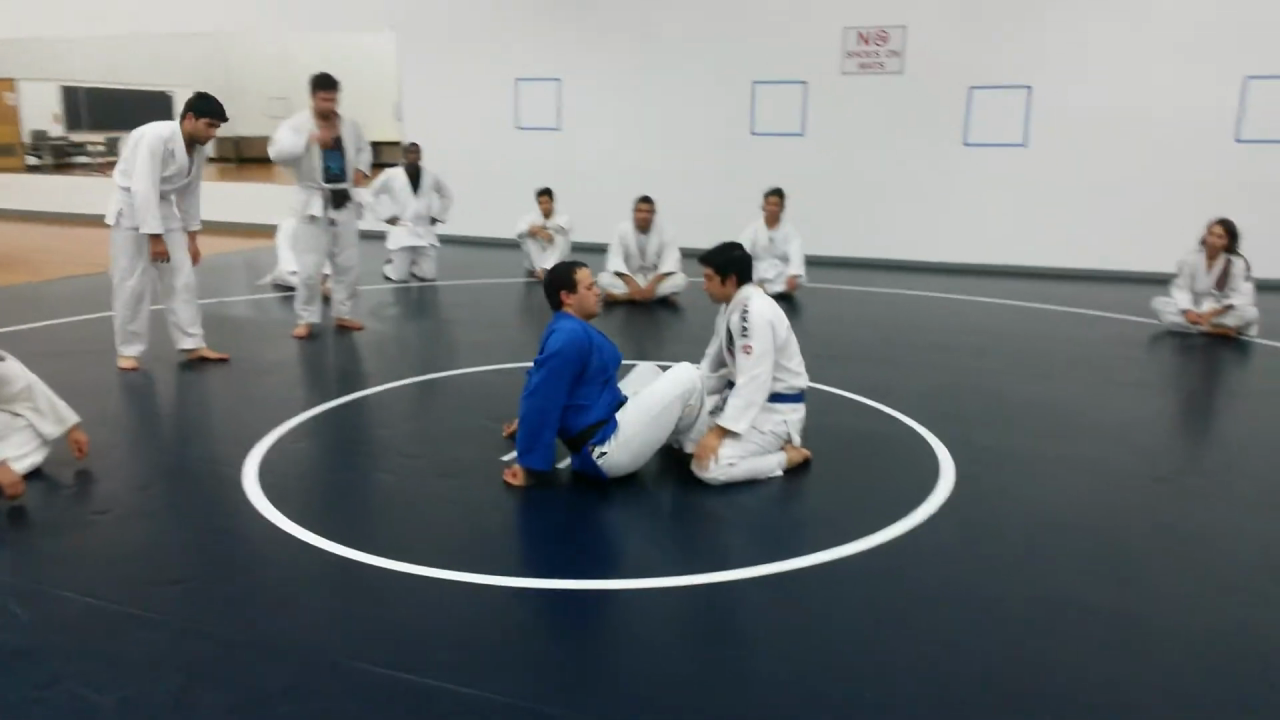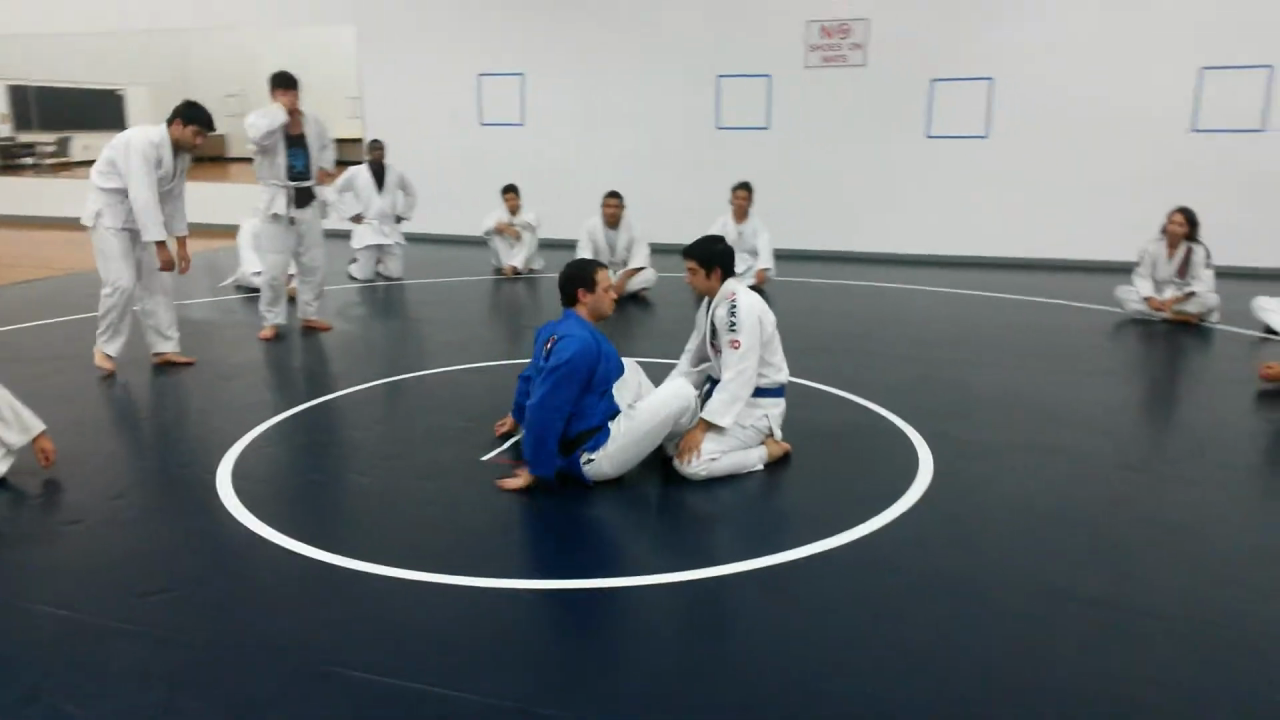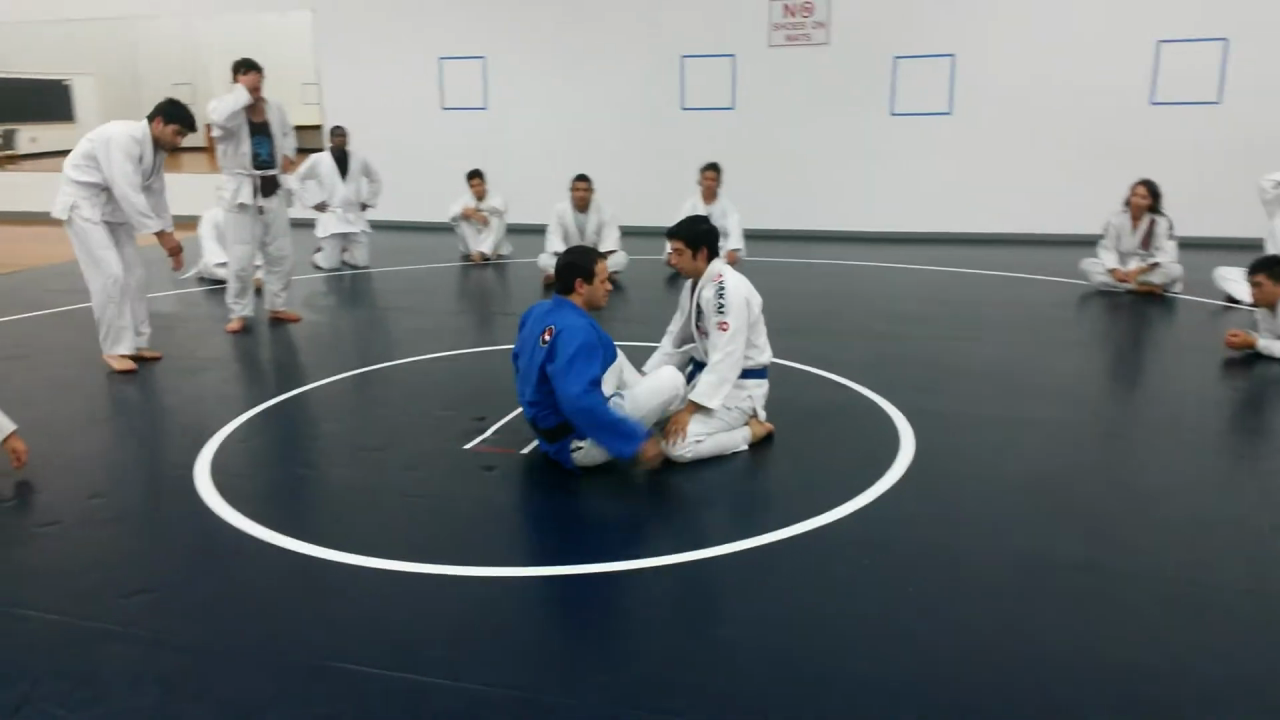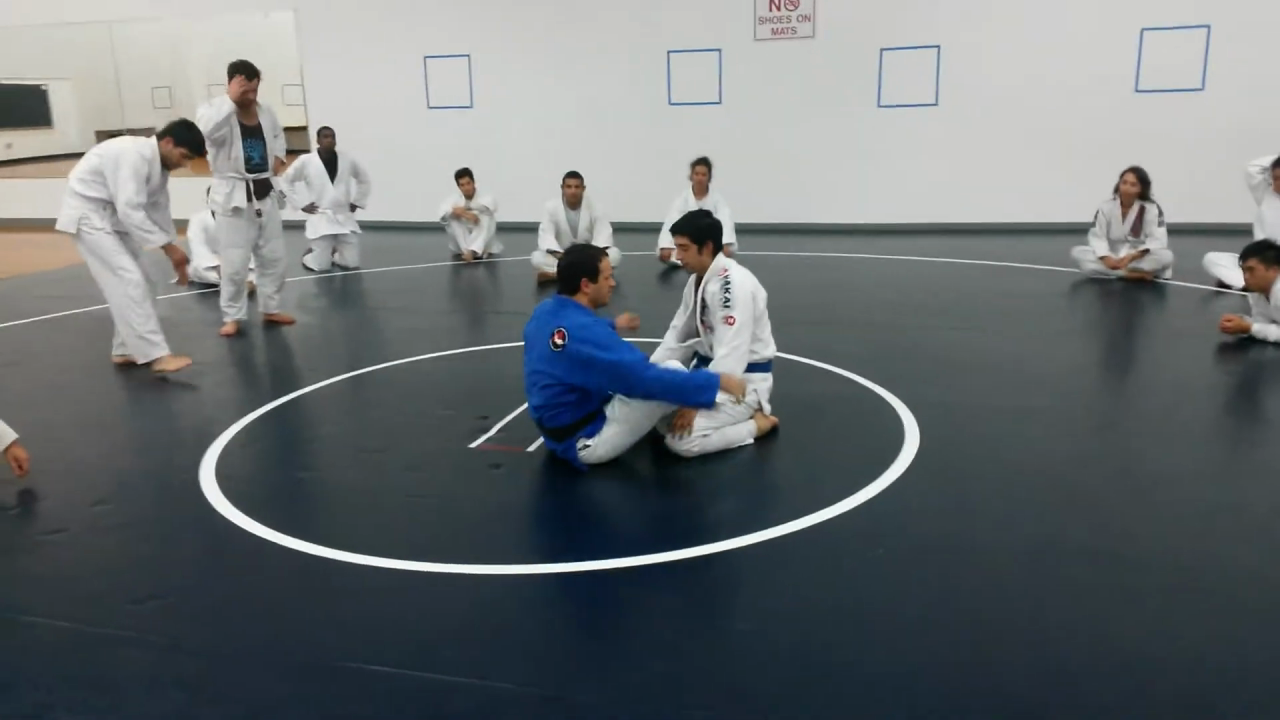
dt=0.2s
person 1, frame 1
left shoulder: (350, 125)
right shoulder: (295, 123)
left elbow: (364, 149)
right elbow: (277, 151)
left wrist: (361, 170)
right wrist: (308, 140)
left hip: (344, 202)
right hip: (314, 203)
left knee: (347, 264)
right knee: (309, 267)
left ankle: (342, 314)
right ankle: (306, 319)
person 1, frame 2
left shoulder: (312, 122)
right shoulder: (259, 117)
left elbow: (327, 146)
right elbow: (258, 136)
left wrist: (325, 168)
right wrist: (281, 110)
left hip: (309, 200)
right hip: (278, 202)
left knee: (313, 264)
right knee: (274, 268)
left ankle: (309, 314)
right ankle: (271, 320)
person 1, frame 3
left shoulder: (274, 109)
right shoulder: (222, 105)
left elbow: (288, 134)
right elbow: (221, 120)
left wrist: (287, 156)
right wrist: (242, 92)
left hip: (273, 189)
right hip: (241, 192)
left knee: (280, 253)
right knee: (241, 258)
left ankle: (277, 305)
right ankle: (239, 313)
person 1, frame 4
left shoulder: (264, 111)
right shoulder: (213, 108)
left elbow: (277, 136)
right elbow: (207, 129)
left wrist: (278, 157)
right wrist: (230, 100)
left hip: (265, 192)
right hip: (234, 194)
left knee: (273, 256)
right knee: (235, 262)
left ankle: (270, 308)
right ankle: (232, 316)
person 2, frame 1
left shoulder: (198, 150)
right shoulder: (155, 137)
left elbow: (189, 194)
right elbow: (143, 190)
left wrist: (192, 238)
right wrist: (155, 239)
left hip: (162, 210)
right hip: (131, 211)
left knee: (182, 279)
right knee: (131, 284)
left ankle: (192, 344)
right ankle: (127, 349)
person 2, frame 2
left shoulder: (180, 155)
right shoulder: (142, 142)
left elbow: (173, 199)
right elbow: (143, 197)
left wrist: (182, 245)
right wrist: (162, 246)
left hip: (139, 212)
right hip: (108, 210)
left knee: (158, 282)
right knee: (122, 283)
left ankle: (164, 348)
right ankle: (106, 347)
person 2, frame 3
left shoulder: (156, 149)
right shoulder: (124, 138)
left elbow: (155, 195)
right elbow: (129, 193)
left wrist: (170, 241)
right wrist: (163, 235)
left hip: (111, 204)
right hip: (82, 202)
left knee: (131, 276)
right knee: (110, 275)
left ankle: (134, 344)
right ankle: (116, 349)
person 2, frame 4
left shoulder: (158, 163)
right shoulder: (135, 155)
left elbow: (160, 212)
right elbow: (131, 209)
left wrist: (175, 257)
right wrist: (169, 247)
left hip: (111, 214)
right hip: (87, 214)
left knee: (133, 282)
right knee: (128, 282)
left ankle: (126, 350)
right ankle: (158, 355)
person 3, frame 1
left shoulder: (757, 313)
right shoulder: (732, 307)
left elbow: (754, 382)
right elbow: (713, 365)
left wrist: (718, 432)
left hip: (775, 410)
left knee: (709, 468)
left ankle: (789, 455)
person 3, frame 2
left shoulder: (743, 308)
right shoulder: (711, 301)
left elbow: (739, 377)
right elbow: (693, 358)
left wrist: (702, 427)
left hip: (756, 404)
left knee: (690, 464)
left ankle: (770, 449)
person 3, frame 3
left shoulder: (729, 289)
right shoulder: (694, 283)
left elbow: (726, 360)
right elbow: (675, 340)
left wrist: (688, 410)
left hip: (738, 385)
left knee: (676, 446)
left ankle: (752, 429)
right ankle: (729, 423)
person 3, frame 4
left shoulder: (735, 284)
right shoulder: (698, 278)
left elbow: (732, 355)
right elbow: (679, 334)
left wrist: (694, 404)
left hip: (743, 379)
left knee: (682, 441)
left ankle: (758, 422)
person 4, frame 1
left shoulder: (562, 330)
right shoulder: (571, 337)
left elbow: (537, 381)
right elbow: (540, 399)
left wrist: (526, 422)
right wrist: (528, 464)
left hip: (603, 429)
right hip: (606, 452)
left knee: (648, 372)
person 4, frame 2
left shoulder: (554, 328)
right shoulder: (580, 343)
left elbow: (529, 378)
right elbow: (544, 410)
left wrist: (519, 417)
right wrist: (536, 469)
right hip: (593, 457)
left knee: (627, 367)
right knee: (681, 391)
person 4, frame 3
left shoulder: (539, 312)
right shoulder: (577, 331)
left elbow: (521, 356)
right elbow: (580, 403)
right wrist: (636, 442)
left hip: (553, 423)
right hip: (579, 443)
left knee: (611, 355)
person 4, frame 4
left shoulder: (546, 311)
right shoulder: (586, 332)
right elbow: (647, 378)
left wrist: (609, 327)
left hip: (558, 426)
right hip: (585, 441)
right knee: (671, 383)
